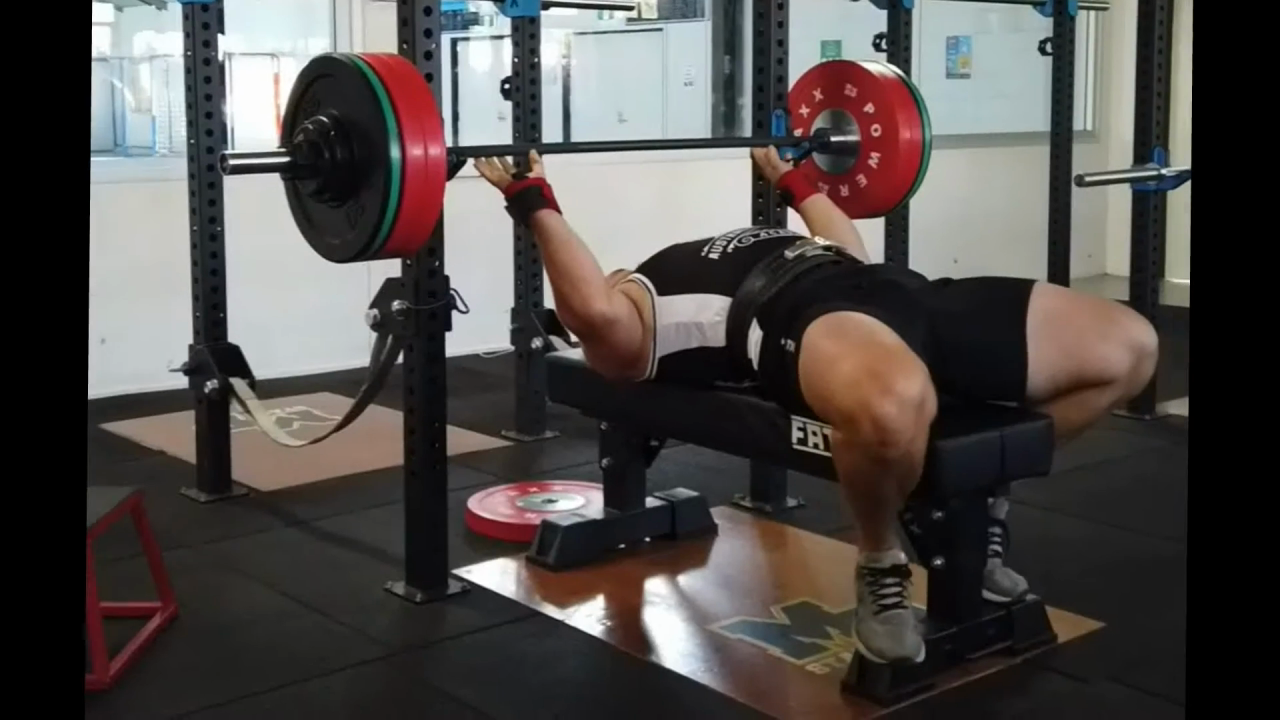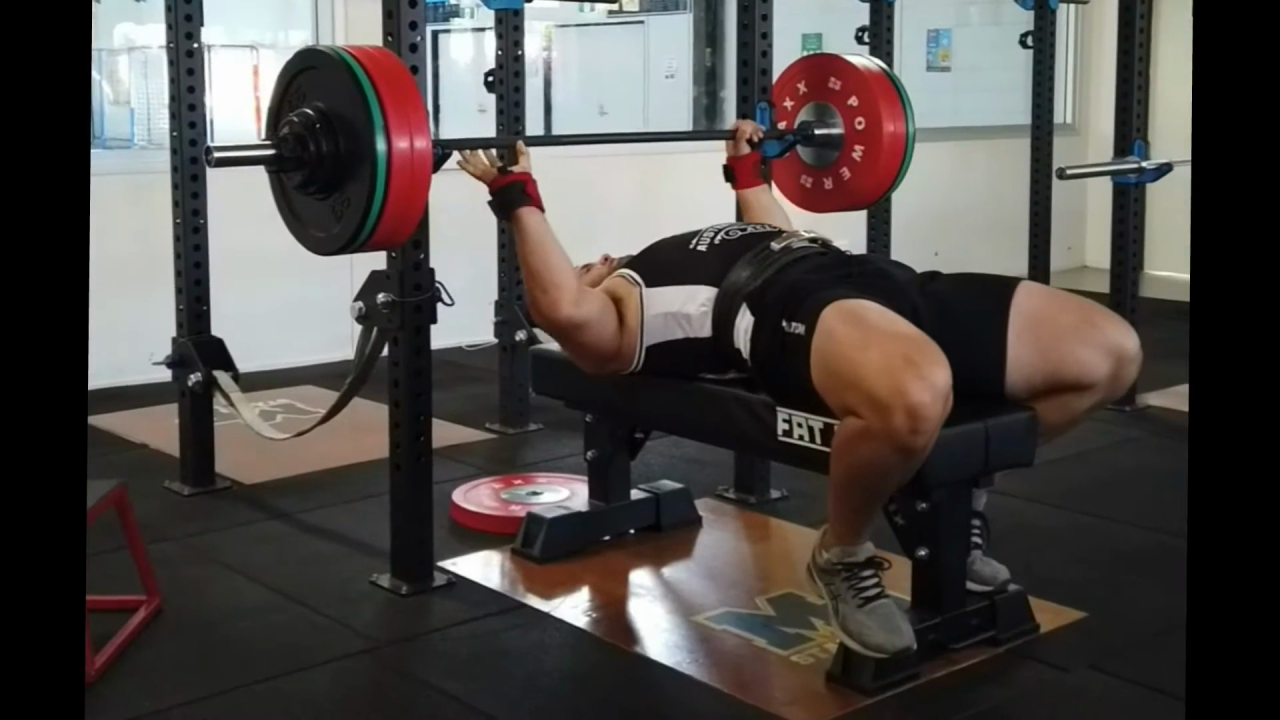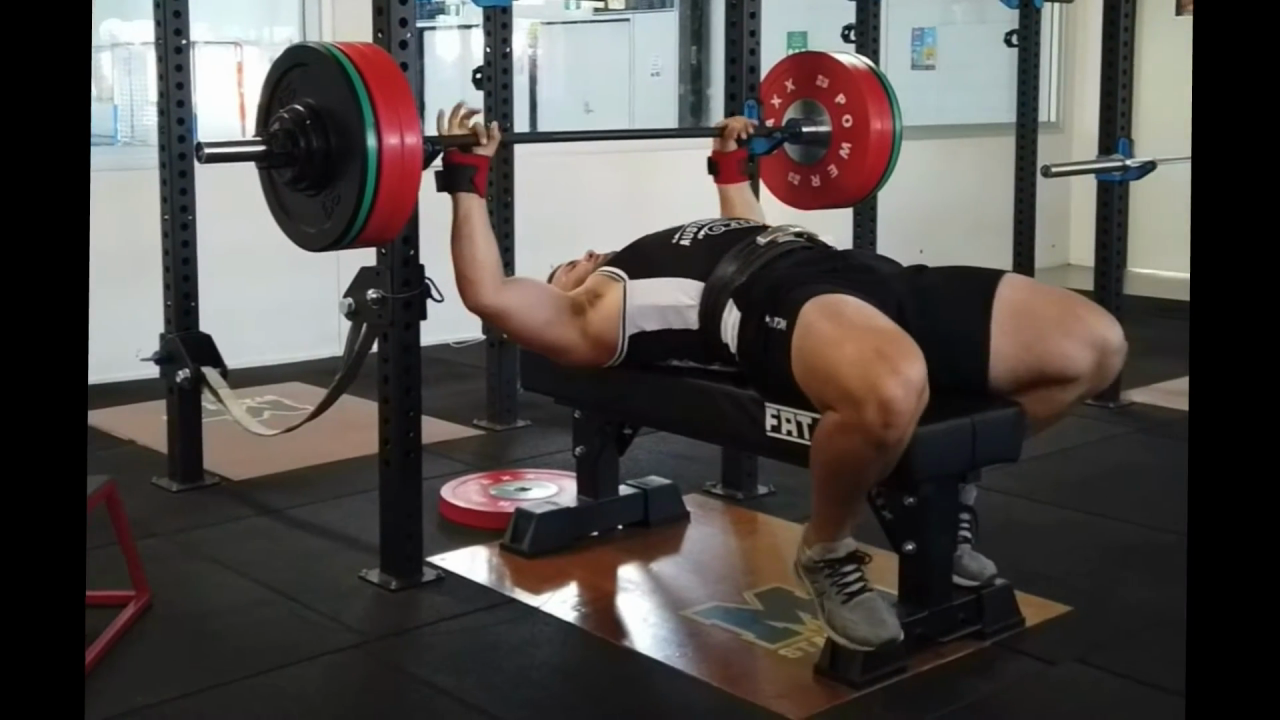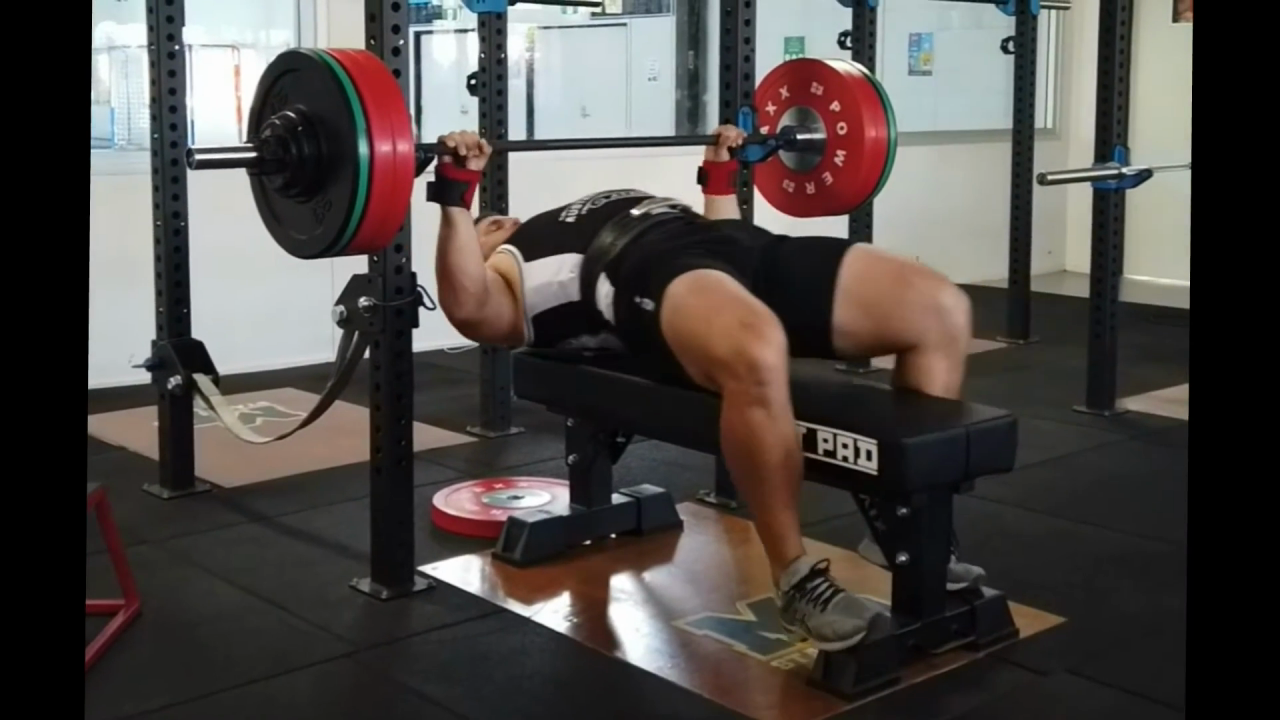
dt=0.7s
person 1, frame 1
left shoulder: (711, 278)
right shoulder: (625, 335)
left elbow: (850, 253)
right elbow: (592, 308)
left wrist: (790, 178)
right wrist: (532, 201)
left knee: (1128, 346)
right knee: (894, 407)
left ankle: (980, 497)
right ankle: (881, 562)
person 1, frame 2
left shoulder: (670, 275)
right shoulder: (609, 327)
left elbow: (775, 240)
right elbow: (563, 311)
left wrist: (743, 165)
right wrist: (516, 195)
left knee: (1111, 353)
right knee: (915, 398)
right ankle: (842, 557)
person 1, frame 3
left shoulder: (661, 277)
right shoulder: (587, 320)
left elbow: (749, 235)
right elbow: (488, 294)
left wrist: (730, 165)
right wrist: (467, 180)
left knee: (1094, 346)
right knee: (890, 393)
right ankle: (825, 552)
person 1, frame 4
left shoulder: (578, 233)
right shoulder: (503, 280)
right elbow: (468, 306)
left wrist: (719, 173)
right wrist: (455, 194)
left knee: (941, 310)
right knee: (757, 356)
right ankle: (797, 578)
